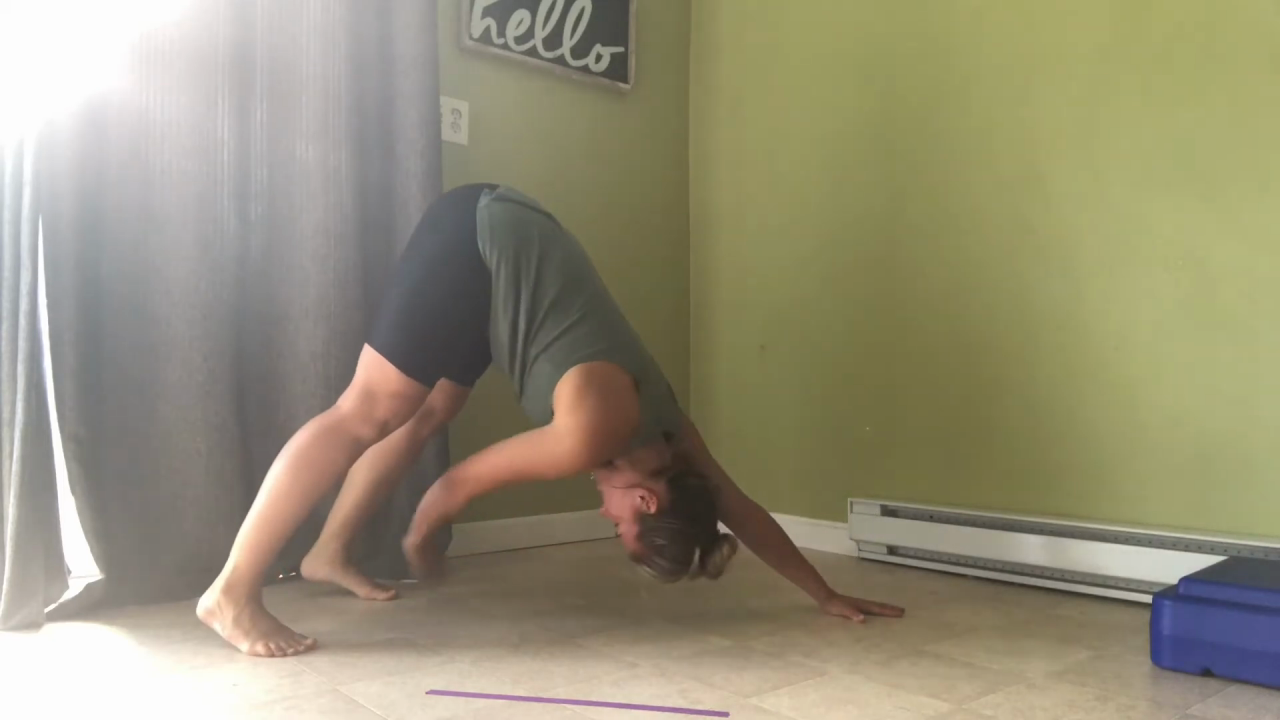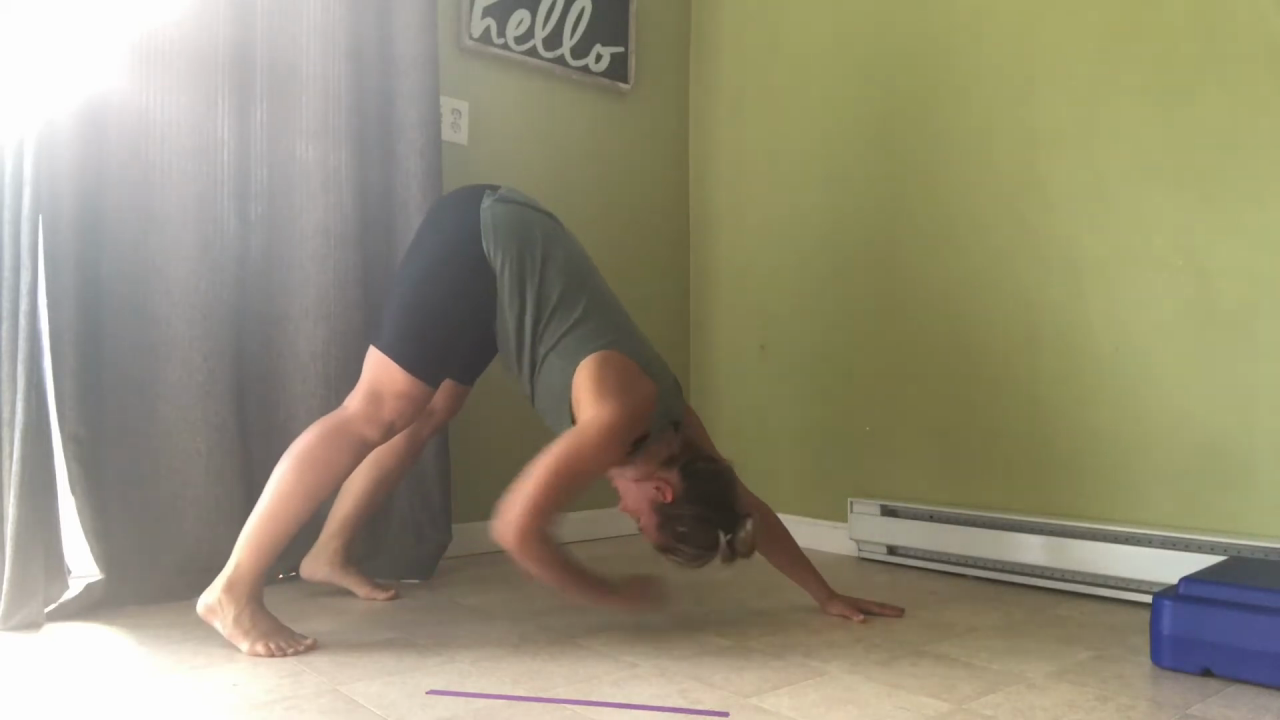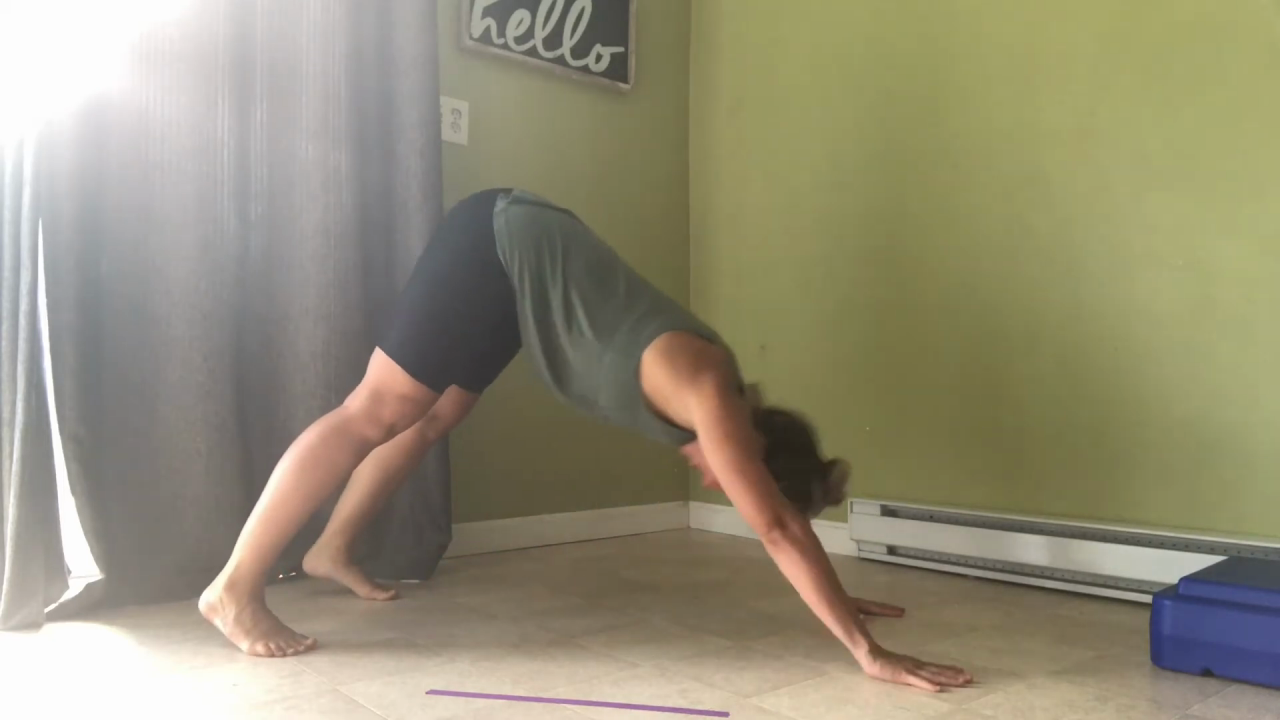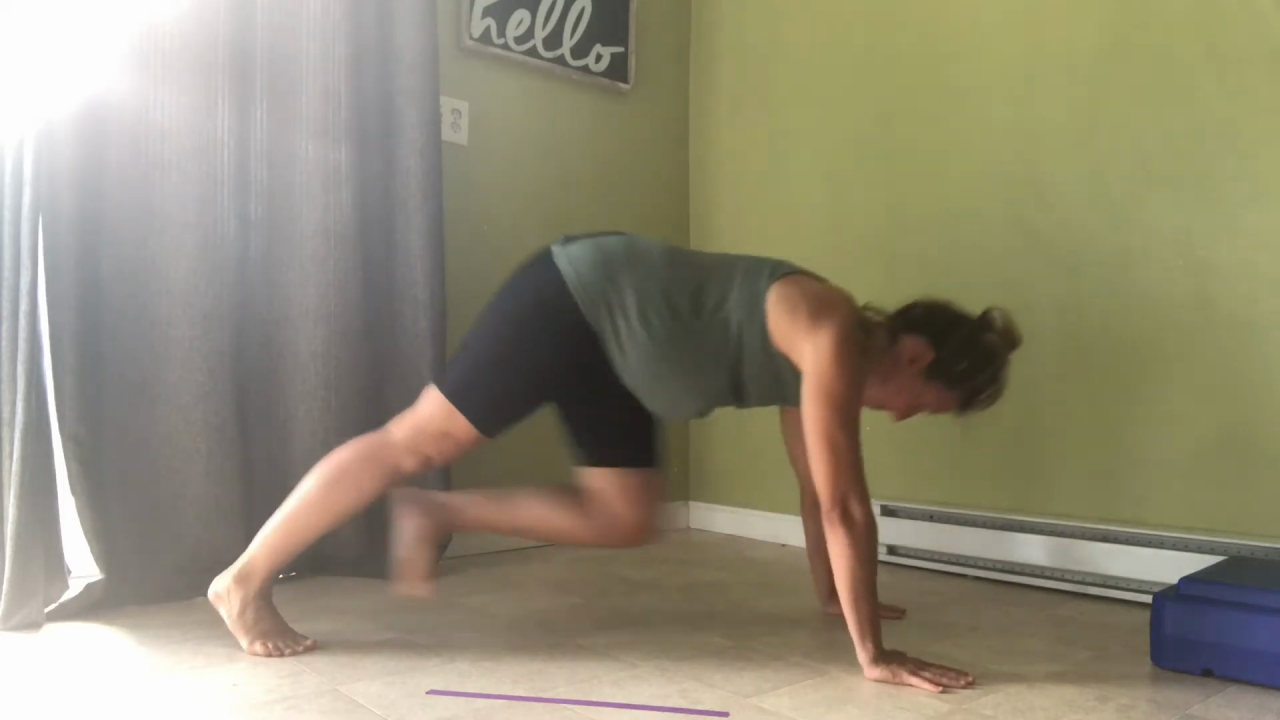
dt=0.5s
person 1, frame 1
left shoulder: (666, 431)
right shoulder: (599, 431)
left elbow: (739, 508)
right elbow: (460, 482)
left wrist: (827, 595)
right wrist: (418, 537)
left hip: (500, 244)
right hip: (477, 237)
left knee: (427, 413)
right knee: (364, 415)
left ankle: (329, 553)
right ankle: (231, 592)
person 1, frame 2
left shoulder: (674, 426)
right shoulder: (621, 415)
left elbow: (747, 505)
right elbow: (515, 525)
left wrist: (827, 595)
right wrist: (600, 591)
left hip: (502, 247)
right hip: (480, 239)
left knee: (422, 417)
right knee: (371, 416)
left ankle: (329, 554)
right ankle: (234, 592)
person 1, frame 3
left shoulder: (725, 405)
right shoulder: (707, 394)
left elbow: (783, 515)
right elbow: (778, 530)
left wrist: (841, 603)
right wrist: (869, 652)
left hip: (516, 257)
right hip: (494, 246)
left knee: (432, 415)
right knee: (374, 414)
left ankle: (332, 551)
right ankle: (235, 590)
person 1, frame 4
left shoulder: (821, 353)
right shoulder: (836, 337)
left elbow: (815, 486)
right elbow: (843, 506)
left wrist: (832, 590)
right wrist: (870, 651)
left hip: (607, 336)
right hip: (576, 297)
left knee: (625, 515)
right knee: (419, 440)
left ankle: (433, 514)
right ankle: (245, 582)
